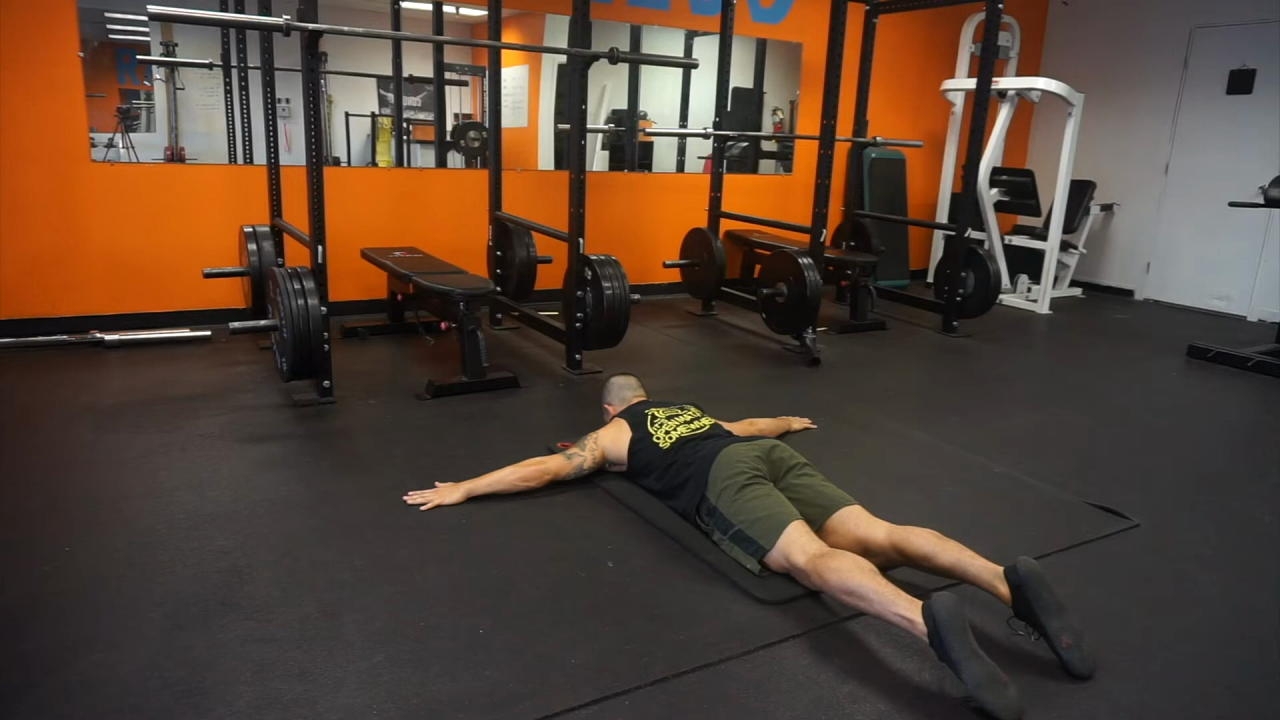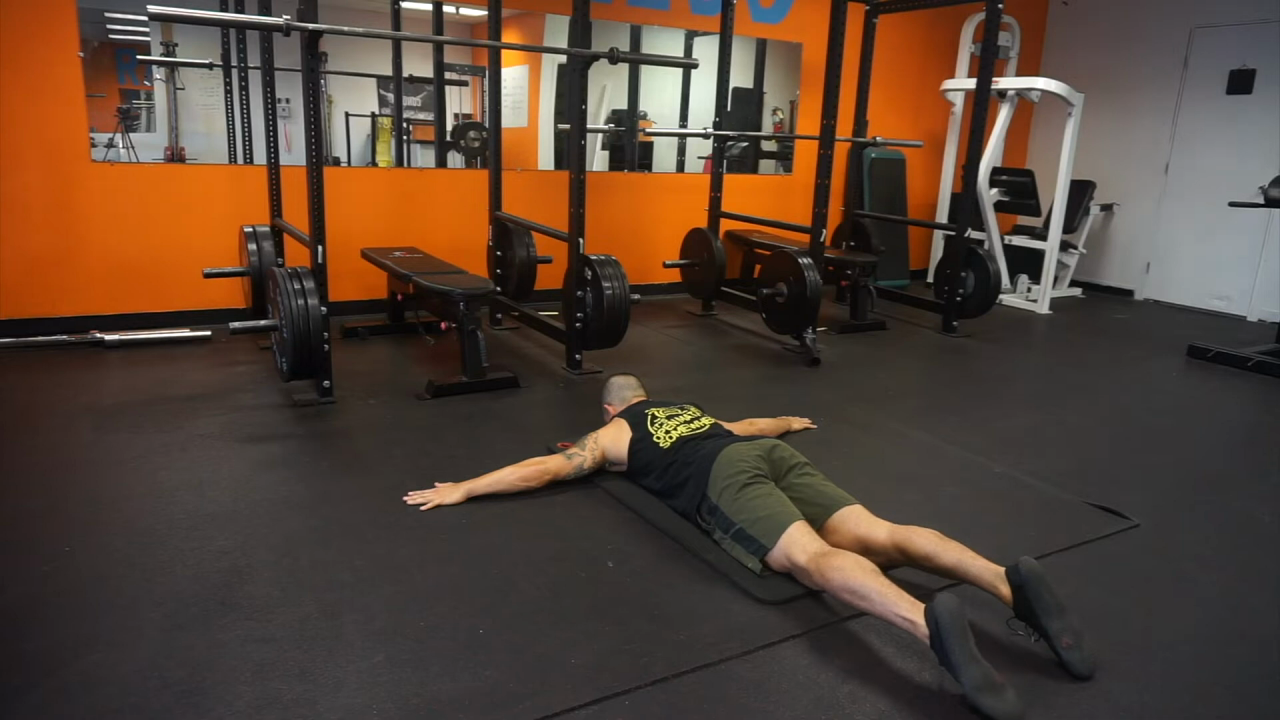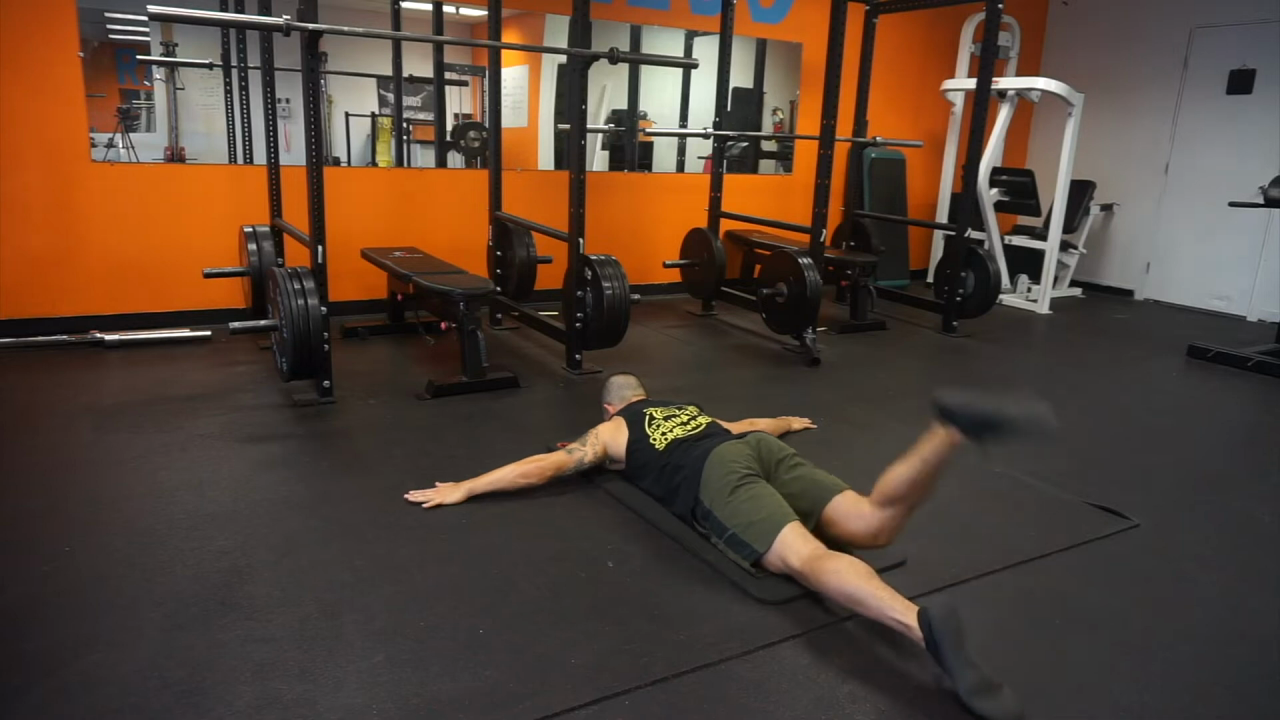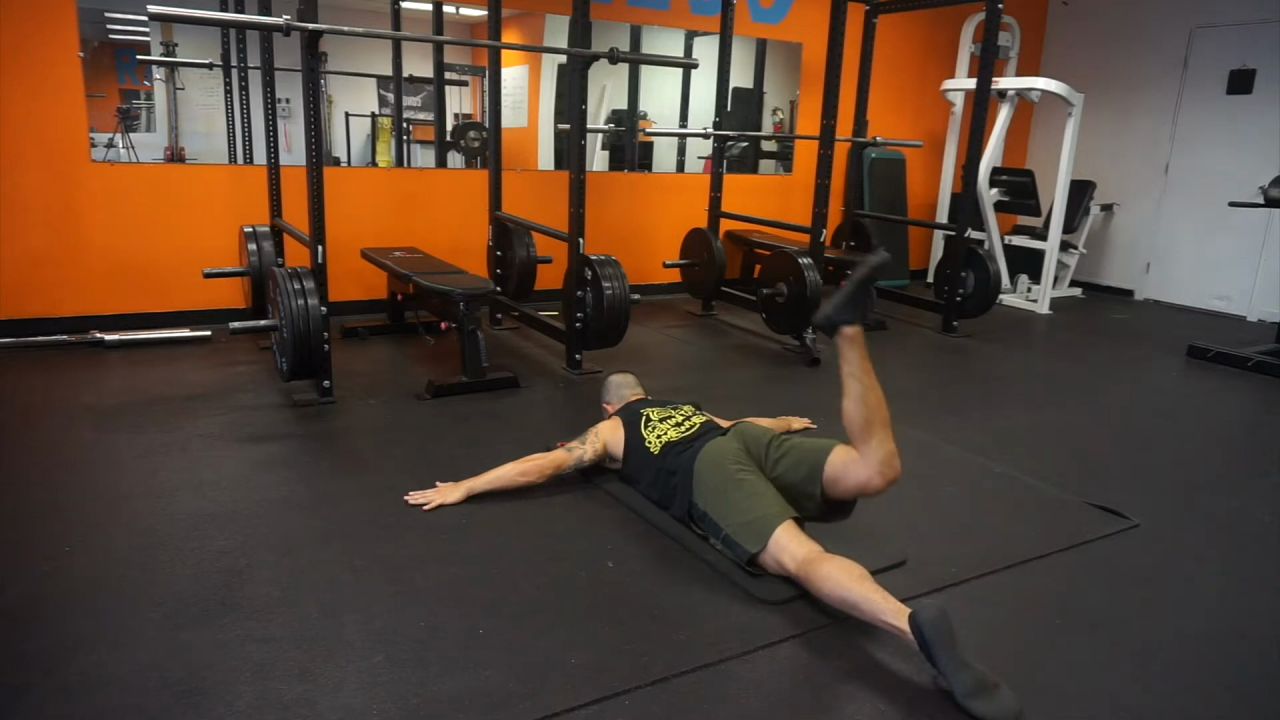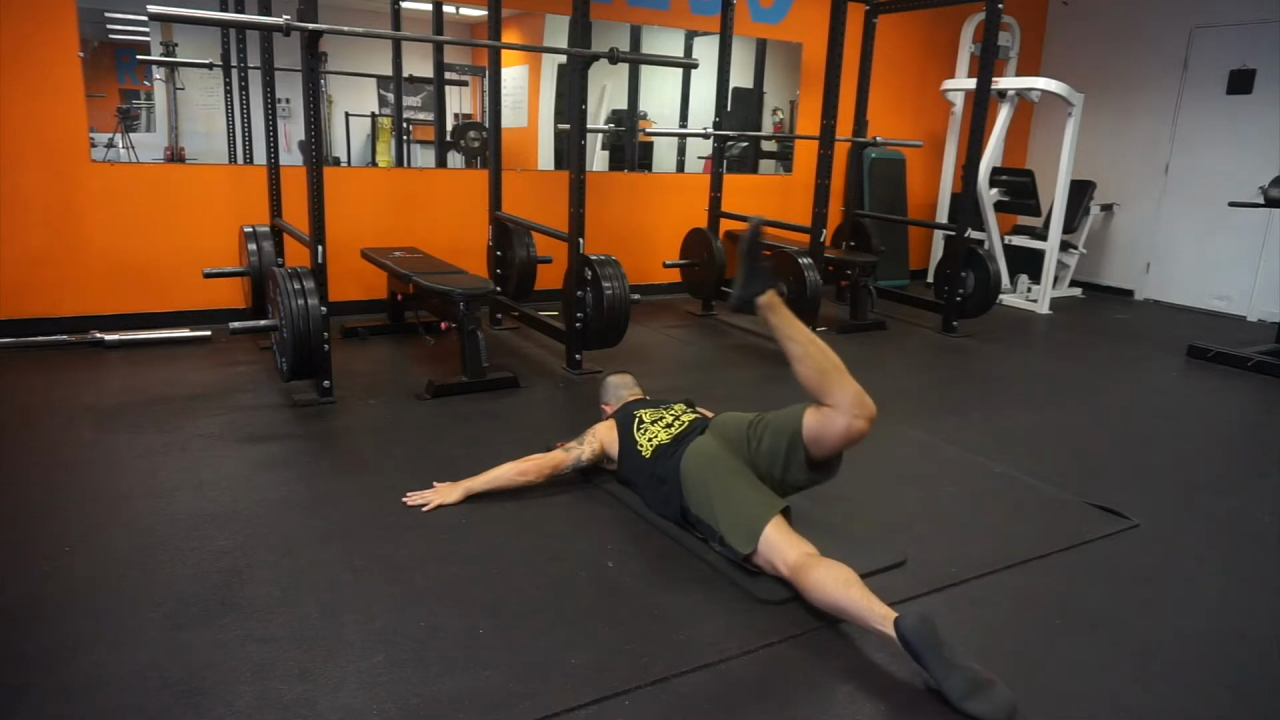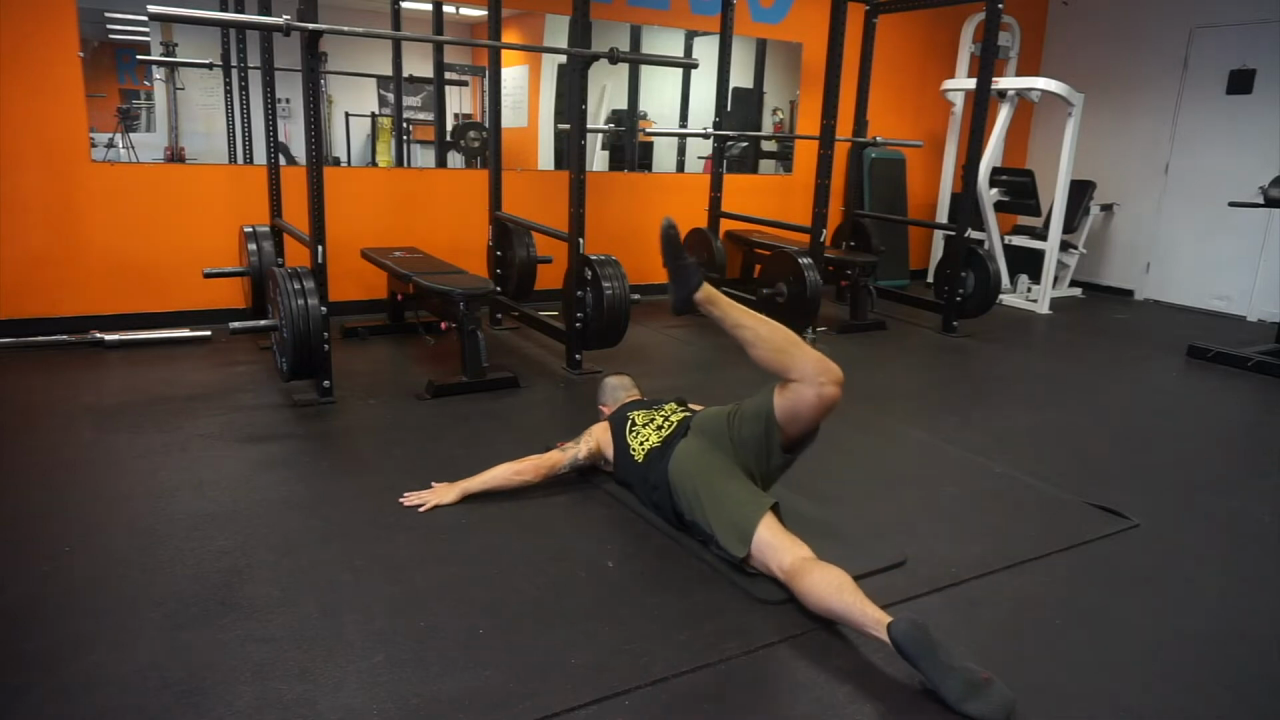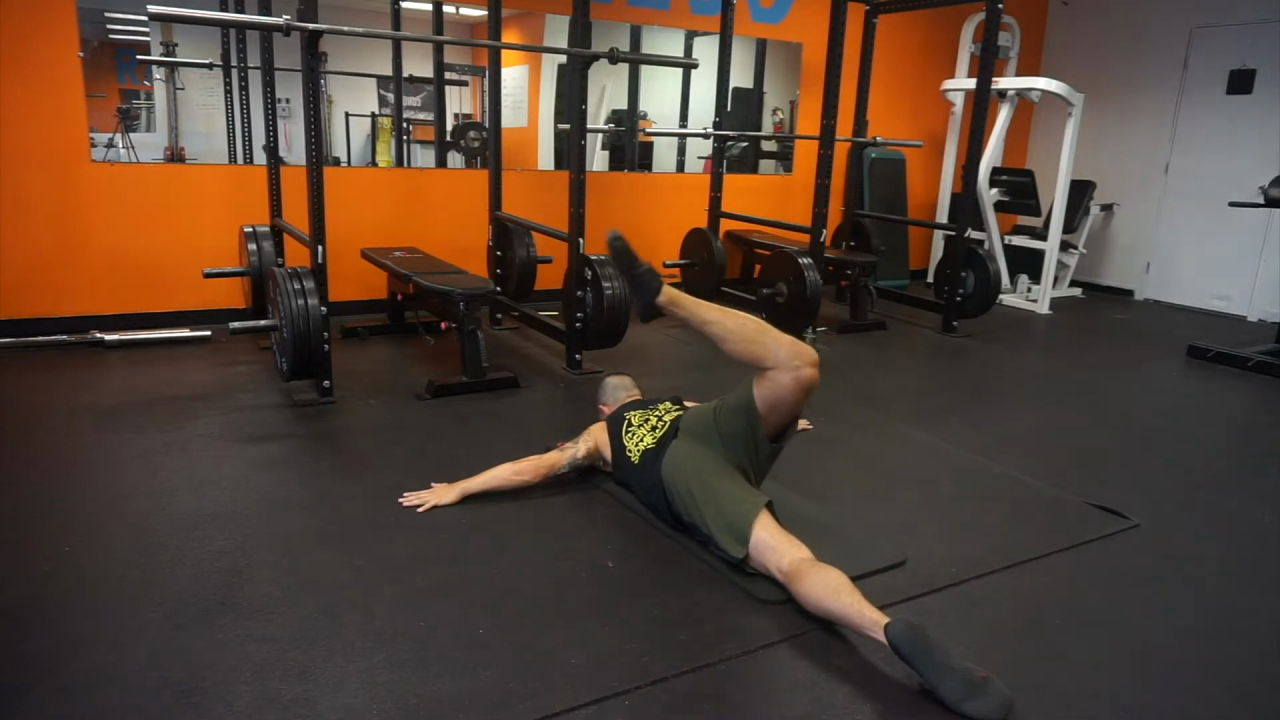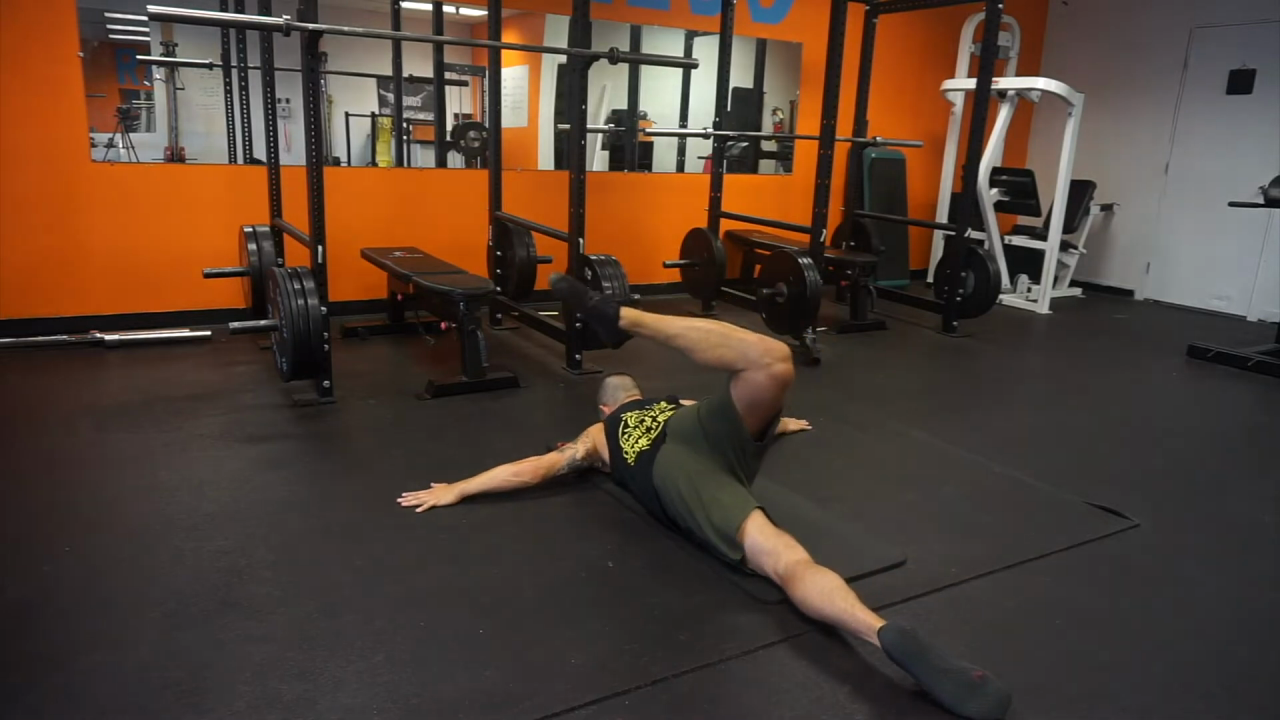
dt=0.4s
person 1, frame 1
left shoulder: (612, 434)
right shoulder: (689, 409)
left elbow: (544, 469)
right elbow: (753, 425)
left wrist: (461, 489)
right wrist: (787, 422)
left hip: (726, 481)
right hip: (772, 455)
left knee: (812, 560)
right knee: (876, 537)
left ankle: (926, 619)
right ankle: (1007, 581)
person 1, frame 2
left shoulder: (612, 433)
right shoulder: (687, 408)
left elbow: (543, 468)
right elbow: (753, 424)
left wrist: (461, 489)
right wrist: (789, 421)
left hip: (726, 477)
right hip: (770, 454)
left knee: (815, 558)
right knee: (878, 537)
left ankle: (929, 621)
right ankle: (1011, 583)
person 1, frame 3
left shoulder: (610, 432)
right shoulder: (685, 408)
left elbow: (545, 465)
right elbow: (748, 424)
left wrist: (464, 487)
right wrist: (788, 422)
left hip: (720, 480)
right hip: (758, 450)
left knee: (811, 559)
right knee: (872, 520)
left ankle: (923, 623)
right ankle: (951, 422)
person 1, frame 4
left shoulder: (608, 433)
right shoulder: (687, 408)
left elbow: (542, 466)
right elbow: (746, 423)
left wrist: (461, 489)
right wrist: (786, 423)
left hip: (711, 474)
right hip: (750, 439)
left knee: (803, 558)
right knee: (877, 469)
left ankle: (915, 626)
right ankle: (845, 325)
person 1, frame 5
left shoulder: (605, 432)
right shoulder: (683, 405)
left elbow: (540, 466)
right elbow: (727, 423)
left wrist: (459, 488)
left hip: (700, 472)
right hip: (733, 430)
left knee: (797, 561)
left ankle: (901, 627)
right ankle: (761, 295)
person 1, frame 6
left shoulder: (600, 435)
right shoulder: (681, 403)
left elbow: (534, 468)
right elbow: (715, 420)
left wrist: (456, 489)
left hip: (687, 472)
right hip: (719, 428)
left knee: (792, 562)
right knee: (821, 382)
left ankle: (895, 631)
person 1, frame 7
left shoulder: (598, 434)
right shoulder: (678, 400)
left elbow: (534, 467)
left wrist: (456, 489)
left hip: (688, 465)
right hip: (707, 435)
left knee: (791, 529)
left ankle: (855, 576)
person 1, frame 8
left shoulder: (596, 437)
right shoulder: (677, 403)
left elbow: (533, 468)
left wrist: (454, 491)
left hip: (686, 460)
right hip: (690, 444)
